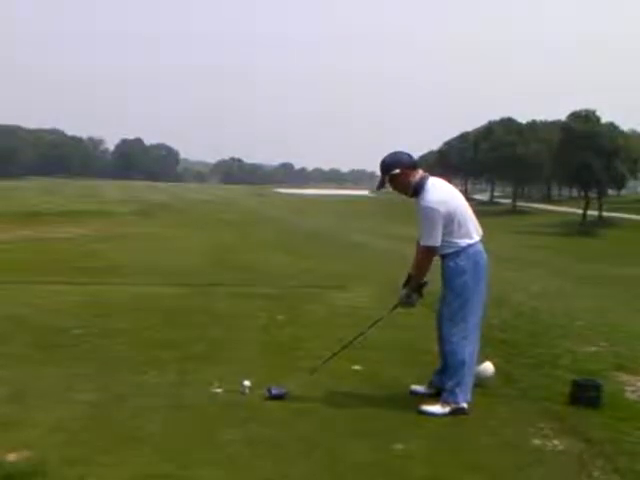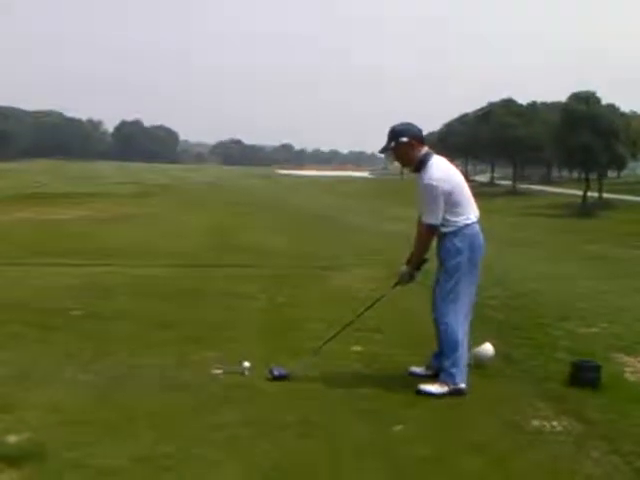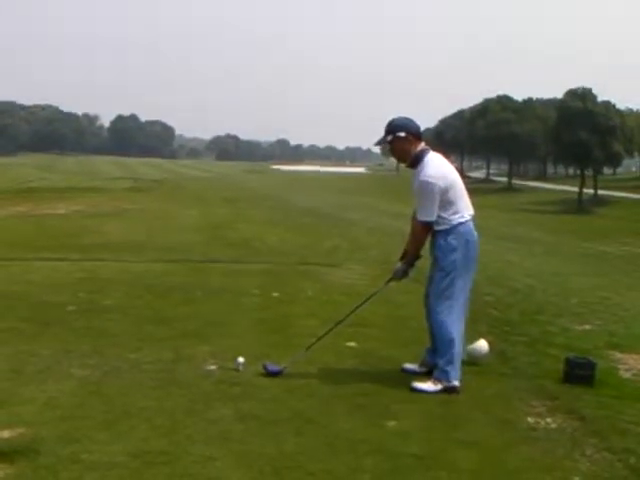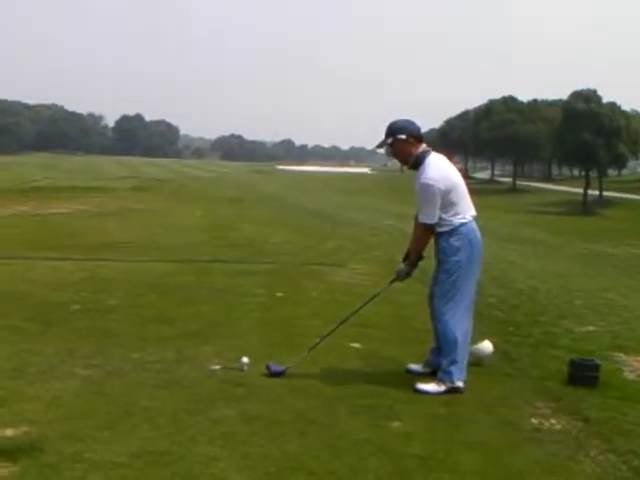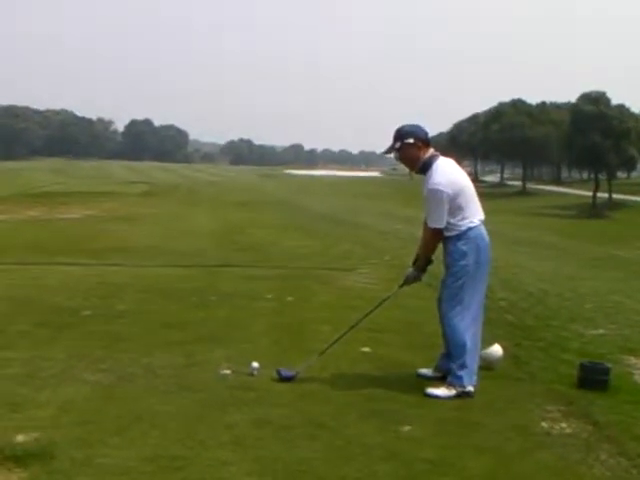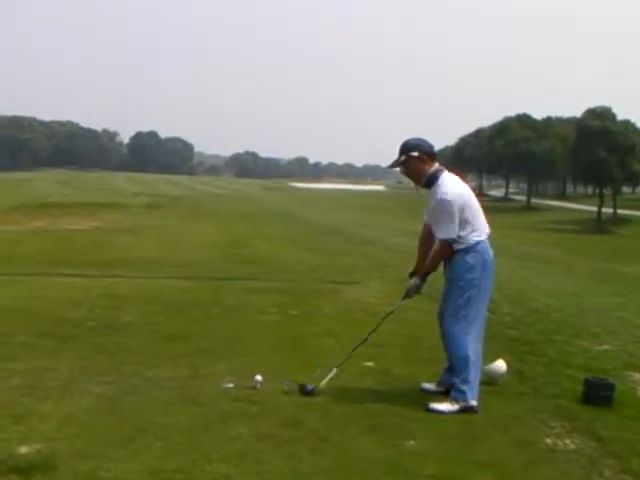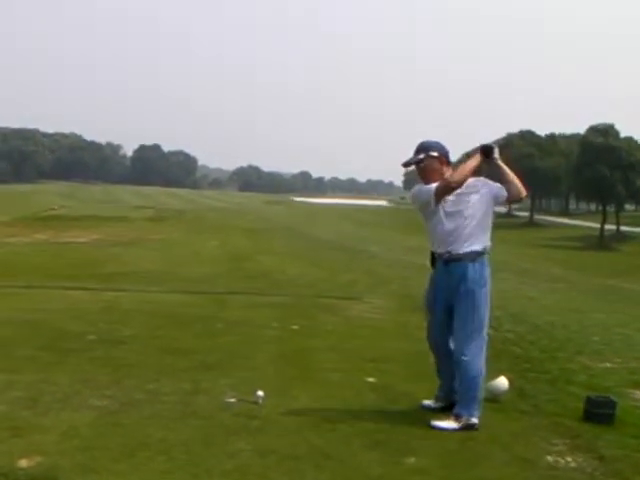
dt=0.7s
person 1, frame 1
left shoulder: (431, 201)
right shoulder: (432, 186)
left elbow: (428, 251)
right elbow: (424, 242)
left wrist: (412, 289)
right wrist: (412, 276)
left hip: (464, 261)
right hip: (460, 259)
left knee: (457, 328)
right knee: (447, 324)
left ankle: (456, 398)
right ankle: (443, 381)
person 1, frame 2
left shoulder: (432, 178)
right shoulder: (434, 164)
left elbow: (429, 228)
right elbow: (425, 221)
left wrist: (411, 266)
right wrist: (413, 258)
left hip: (460, 241)
right hip: (456, 239)
left knee: (450, 307)
right knee: (443, 304)
left ankle: (453, 378)
right ankle: (441, 363)
person 1, frame 3
left shoulder: (429, 175)
right shoulder: (429, 161)
left elbow: (424, 225)
right elbow: (419, 217)
left wrist: (407, 262)
right wrist: (406, 253)
left hip: (454, 239)
right hip: (450, 236)
left knee: (444, 305)
right knee: (436, 301)
left ankle: (447, 375)
right ankle: (435, 360)
person 1, frame 4
left shoulder: (429, 177)
right shoulder: (432, 161)
left elbow: (426, 227)
right elbow: (422, 219)
left wrist: (409, 264)
right wrist: (409, 254)
left hip: (458, 240)
right hip: (454, 237)
left knee: (449, 306)
right knee: (439, 301)
left ankle: (451, 377)
right ankle: (438, 360)
person 1, frame 5
left shoulder: (437, 182)
right shoulder: (442, 164)
left elbow: (435, 231)
right elbow: (431, 224)
left wrist: (419, 267)
right wrist: (419, 258)
left hip: (466, 244)
right hip: (464, 241)
left knee: (458, 310)
right knee: (449, 306)
left ankle: (462, 380)
right ankle: (449, 364)
person 1, frame 6
left shoulder: (448, 194)
right shoulder: (435, 186)
left elbow: (445, 245)
right elbow: (429, 231)
left wrist: (421, 277)
right wrist: (418, 270)
left hip: (471, 259)
right hip: (458, 258)
left knee: (461, 326)
right knee: (449, 322)
left ankle: (465, 396)
right ankle: (452, 378)
person 1, frame 7
left shoulder: (480, 187)
right shoulder: (420, 194)
left elbow: (519, 194)
right elbow: (450, 184)
left wrist: (496, 161)
right wrist: (478, 156)
left hip: (472, 270)
right hip: (442, 269)
left knee: (467, 344)
right knee: (438, 338)
left ankle: (467, 413)
right ankle: (449, 395)
